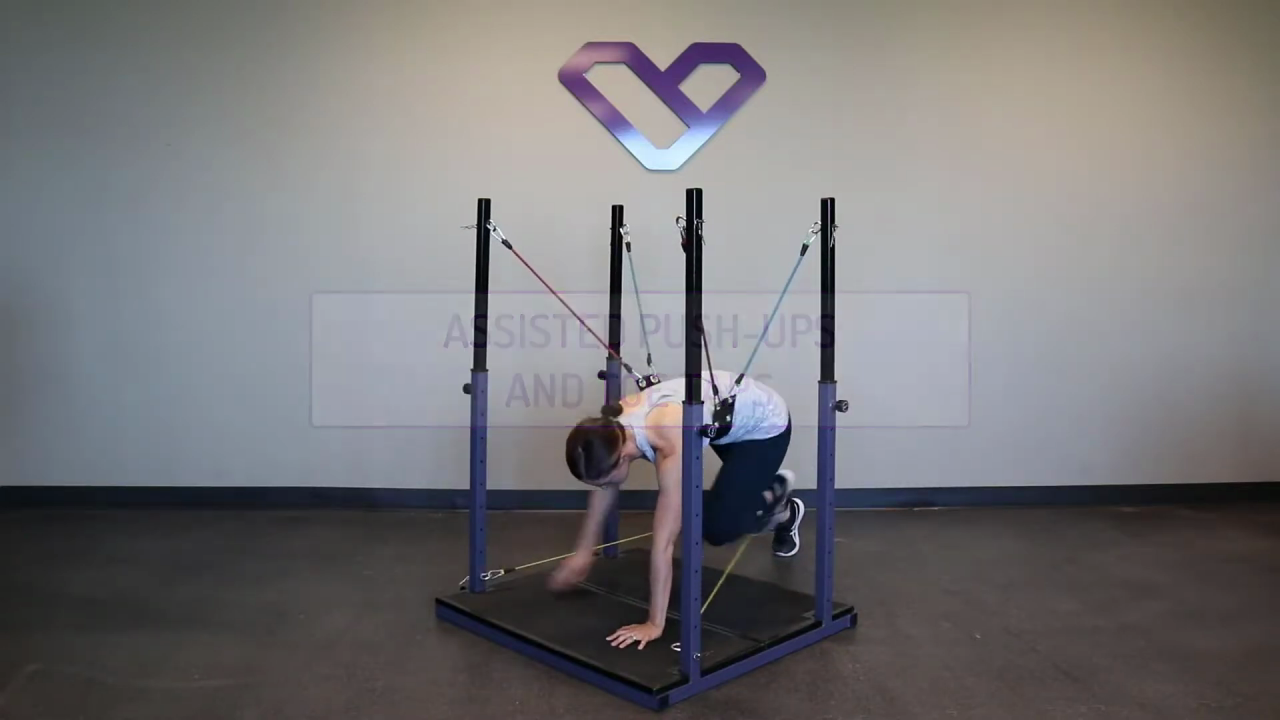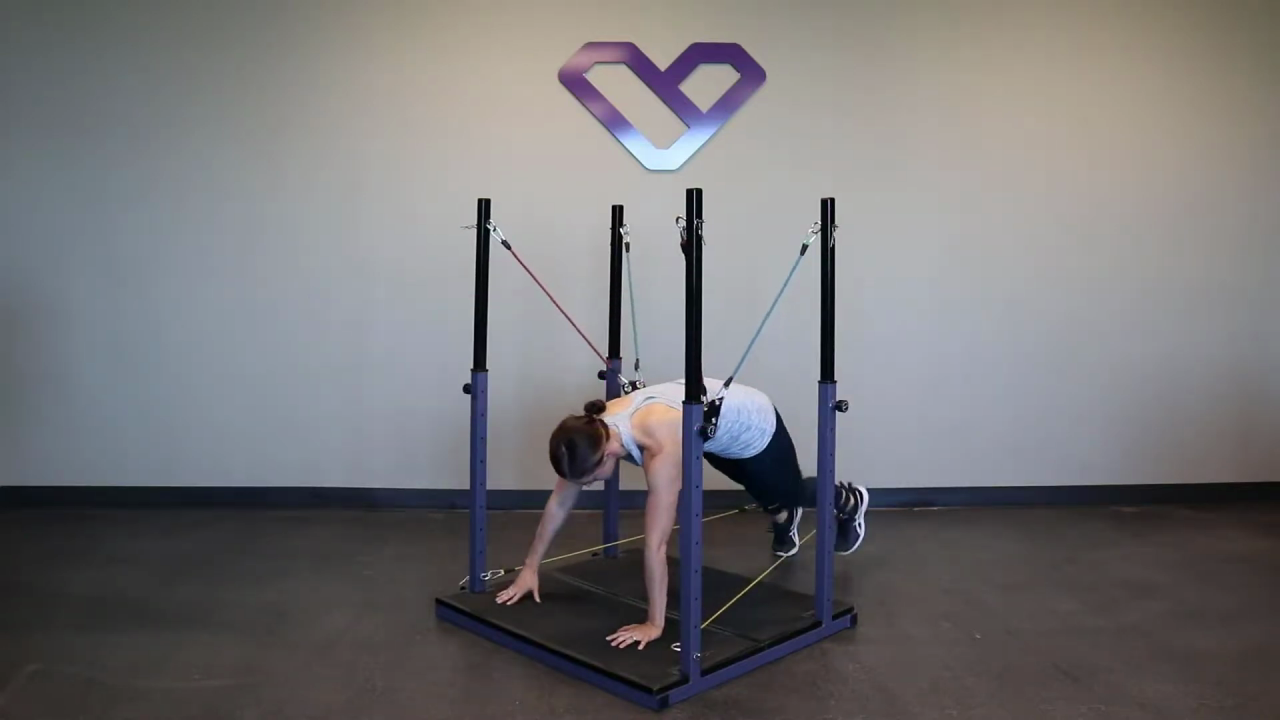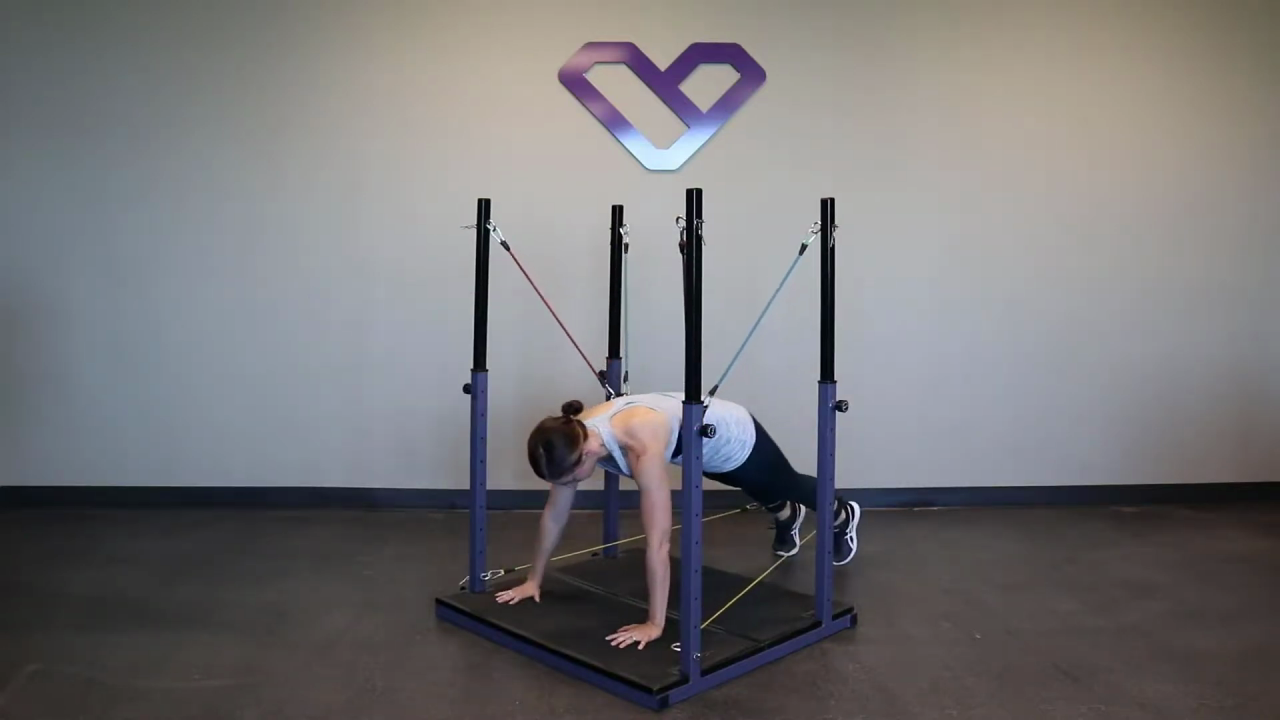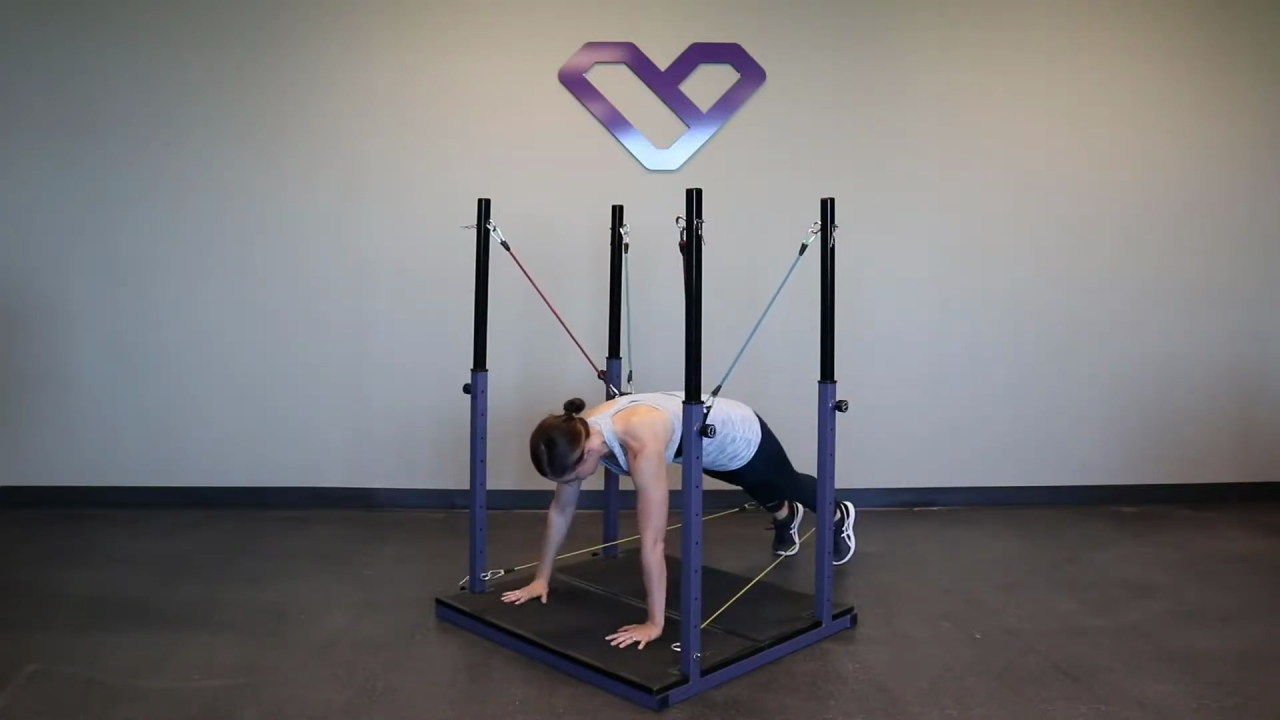
dt=0.3s
person 1, frame 1
left shoulder: (670, 444)
right shoulder: (613, 429)
left elbow: (664, 543)
right elbow: (604, 486)
left wrist: (655, 624)
right wrist: (586, 548)
left hip: (762, 420)
left knee: (717, 526)
right knee: (751, 477)
left ankle: (774, 495)
right ankle: (785, 512)
person 1, frame 2
left shoulder: (657, 445)
right shoulder: (593, 433)
left elbow: (656, 543)
right elbow: (559, 502)
left wrist: (654, 624)
right wrist: (530, 568)
left hip: (750, 423)
right hip: (715, 407)
left knee: (788, 493)
right knee: (754, 483)
left ankle: (848, 502)
right ankle: (784, 520)
person 1, frame 3
left shoulder: (640, 445)
right shoulder: (574, 436)
left elbow: (658, 542)
right elbow: (554, 513)
left wrist: (655, 624)
right wrist: (534, 580)
left hip: (731, 437)
left knee: (786, 483)
right knee: (758, 488)
left ankle: (842, 516)
right ankle: (788, 519)
person 1, frame 4
left shoulder: (640, 444)
right shoulder: (577, 435)
left elbow: (652, 542)
right elbow: (561, 510)
left wrist: (654, 623)
right wrist: (541, 578)
left hip: (737, 436)
left knee: (788, 484)
right knee: (759, 488)
left ankle: (838, 517)
right ankle: (785, 515)
